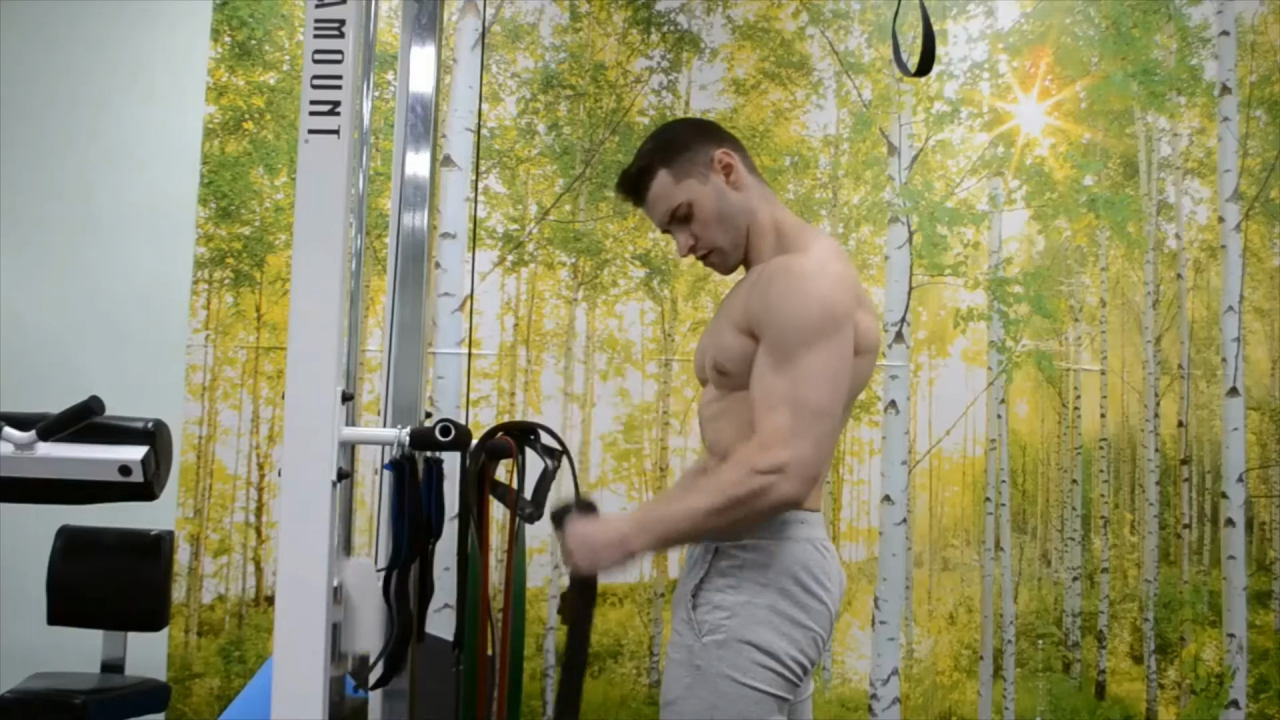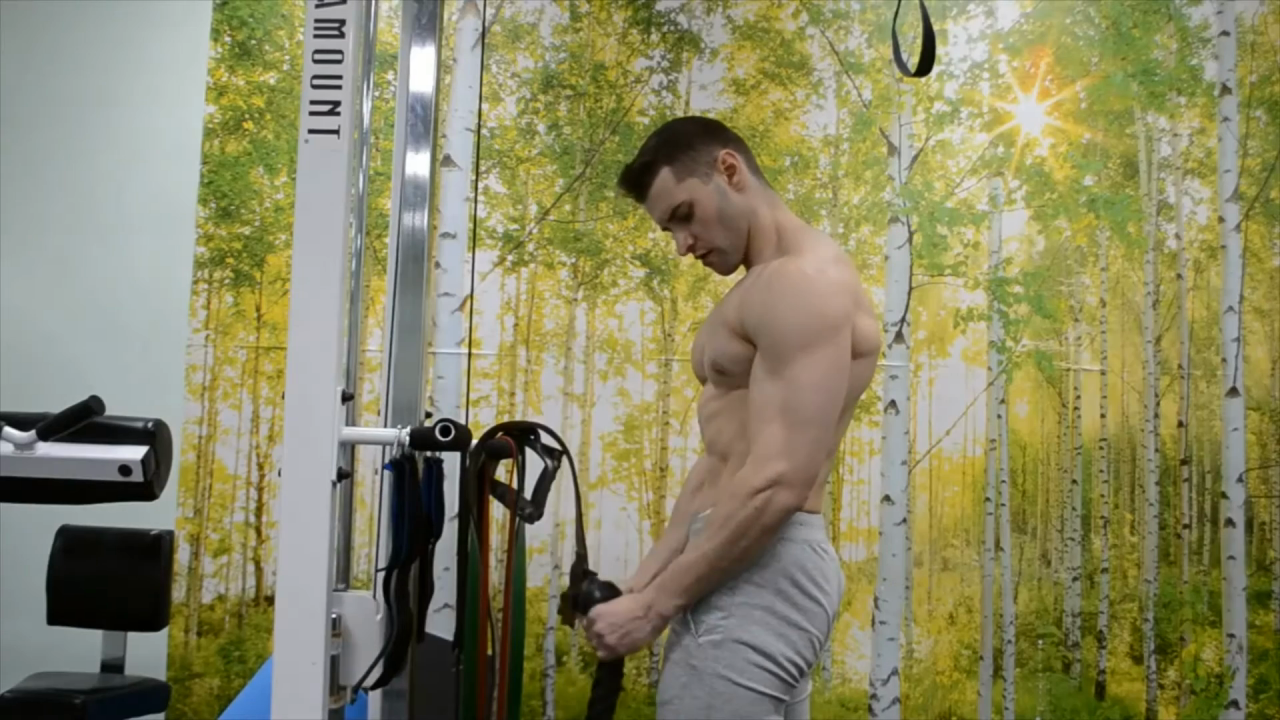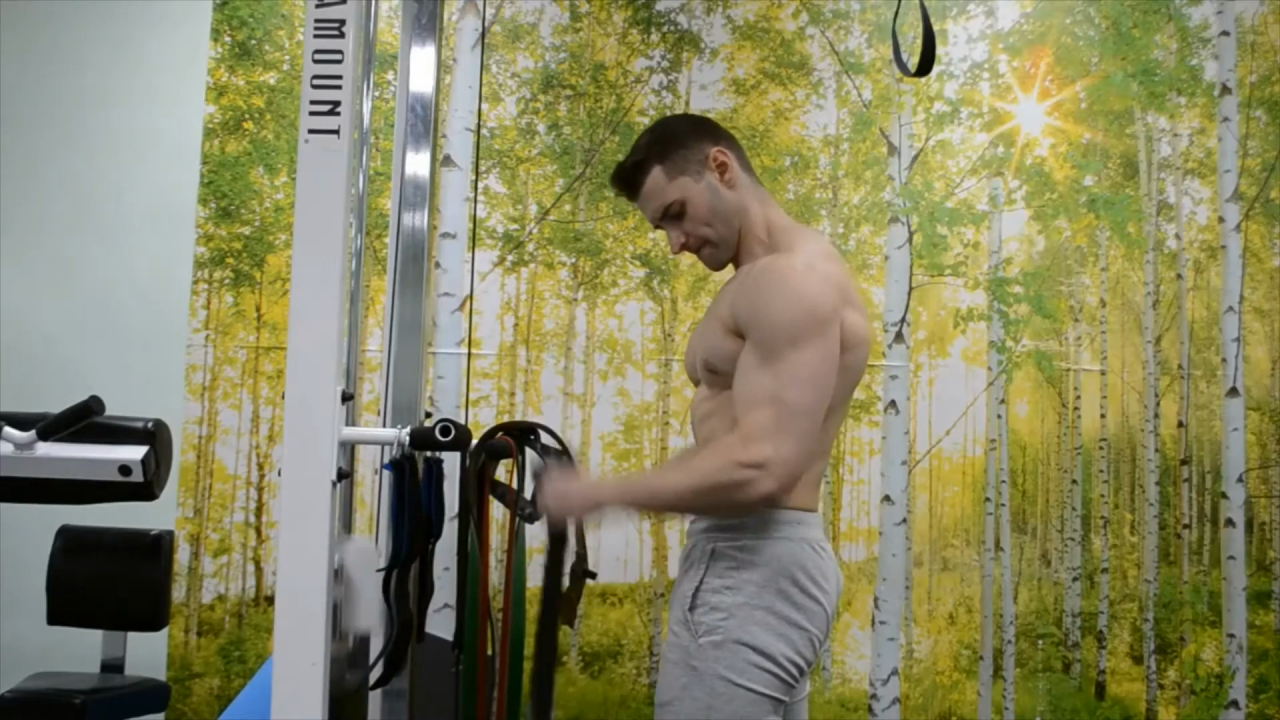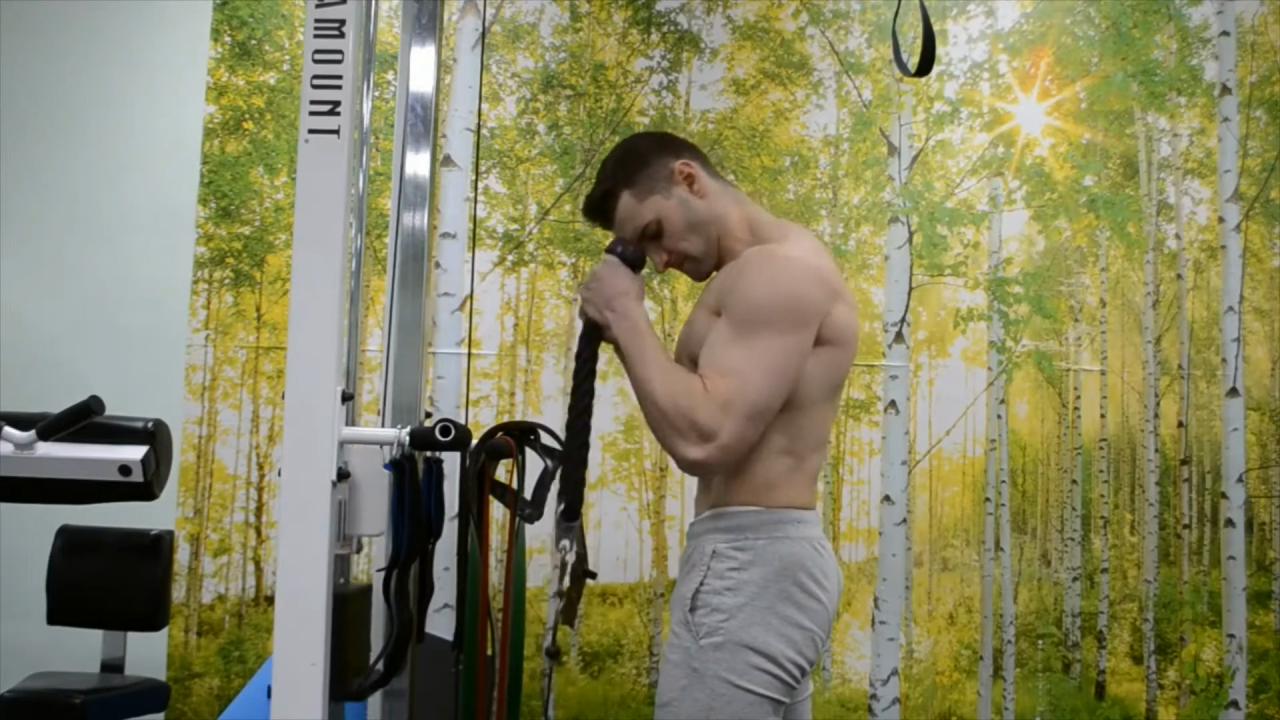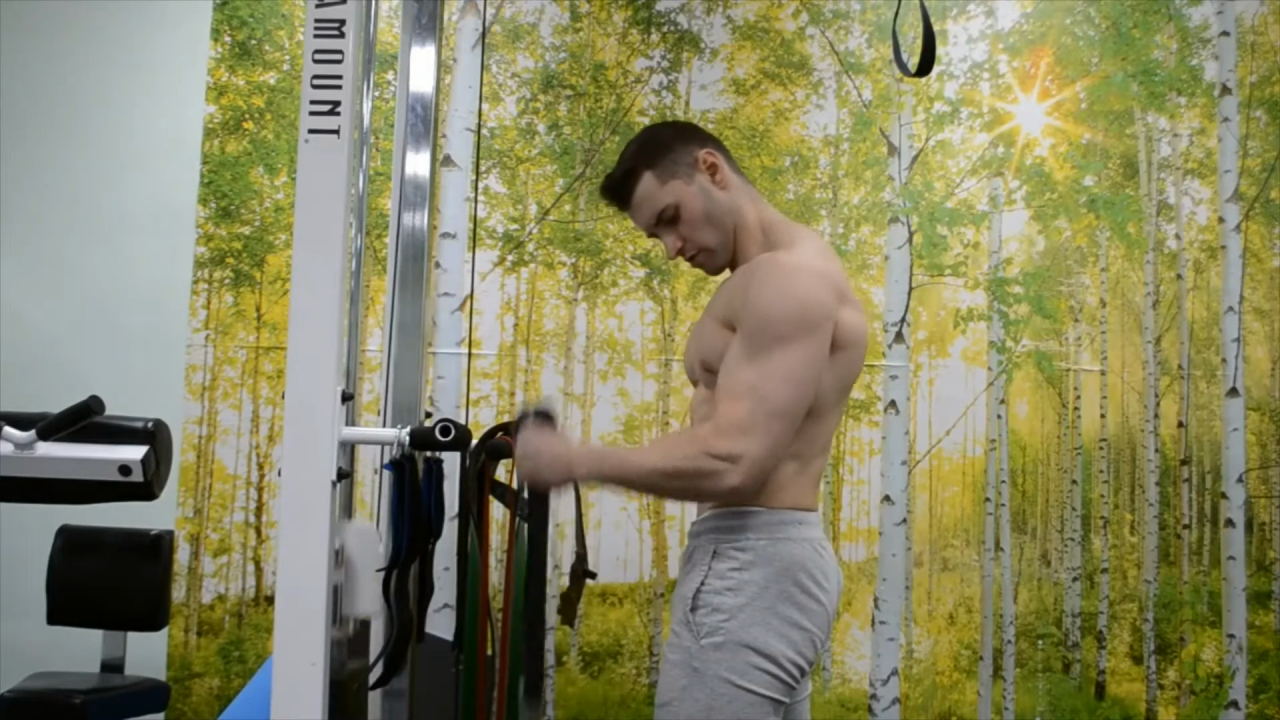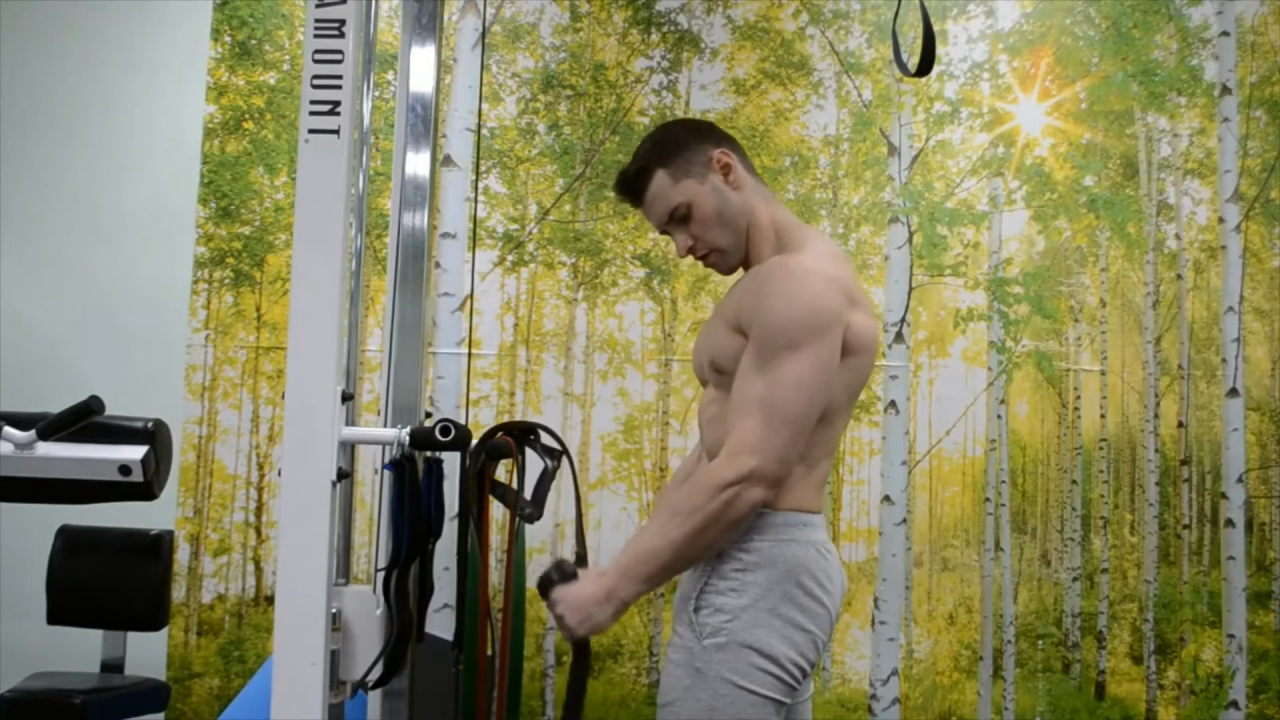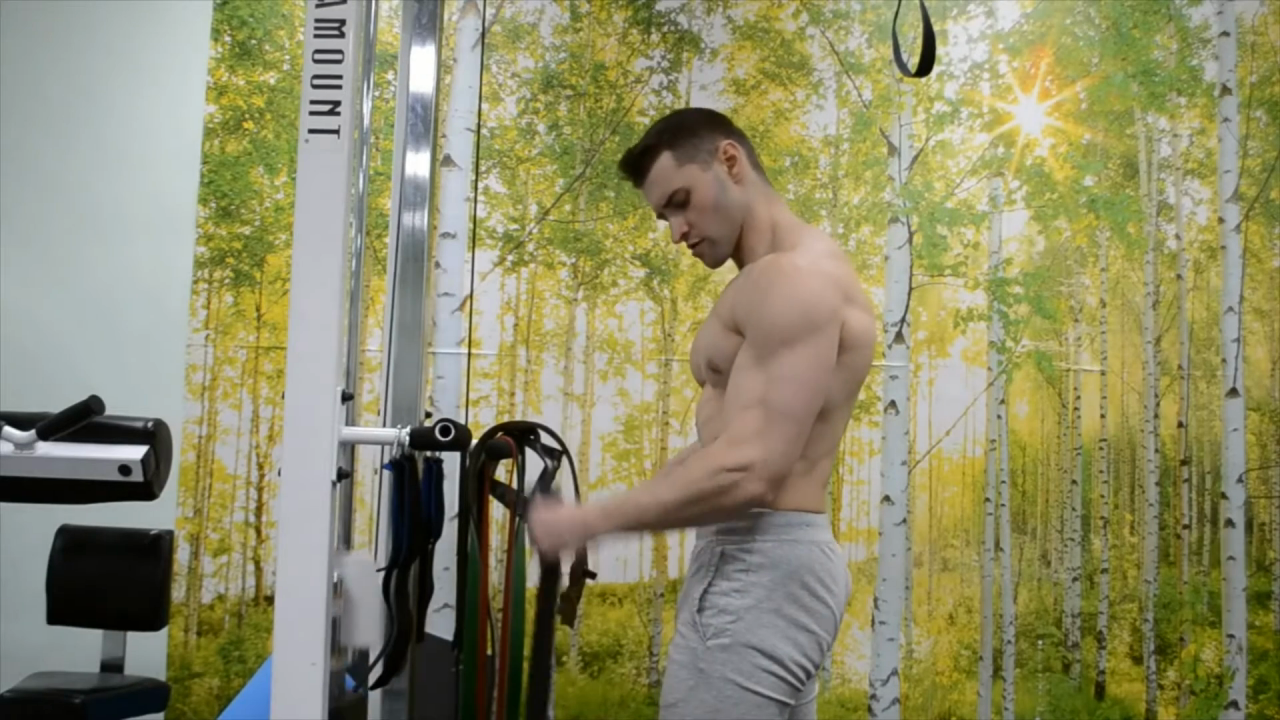
dt=0.4s
person 1, frame 1
left shoulder: (805, 278)
right shoulder: (771, 286)
left elbow: (780, 471)
left wrist: (627, 535)
right wrist: (634, 527)
left hip: (757, 568)
right hip: (758, 563)
person 1, frame 2
left shoulder: (803, 283)
right shoulder: (771, 287)
left elbow: (778, 481)
left wrist: (655, 603)
right wrist: (645, 578)
left hip: (755, 573)
right hip: (756, 568)
person 1, frame 3
left shoulder: (794, 277)
right shoulder: (767, 282)
left elbow: (761, 466)
left wrist: (599, 493)
right wrist: (610, 493)
left hip: (751, 567)
right hip: (757, 561)
person 1, frame 4
left shoulder: (779, 269)
right shoulder: (763, 275)
left elbow: (705, 438)
right elbow: (707, 438)
left wrist: (626, 319)
right wrist: (627, 328)
left hip: (750, 564)
right hip: (761, 558)
person 1, frame 5
left shoulder: (789, 277)
right shoulder: (770, 281)
left elbow: (731, 460)
right elbow: (725, 445)
left wrist: (577, 458)
right wrist: (593, 460)
left hip: (751, 565)
right hip: (763, 561)
person 1, frame 6
left shoulder: (799, 281)
right shoulder: (776, 286)
left elbow: (748, 477)
right elbow: (716, 454)
left wrist: (616, 587)
right wrist: (624, 569)
left hip: (757, 570)
right hip: (768, 565)
person 1, frame 7
left shoulder: (795, 278)
right shoulder: (777, 281)
left elbow: (747, 470)
right elbow: (720, 450)
left wrist: (589, 520)
right wrist: (605, 518)
left hip: (759, 570)
right hip: (769, 563)
